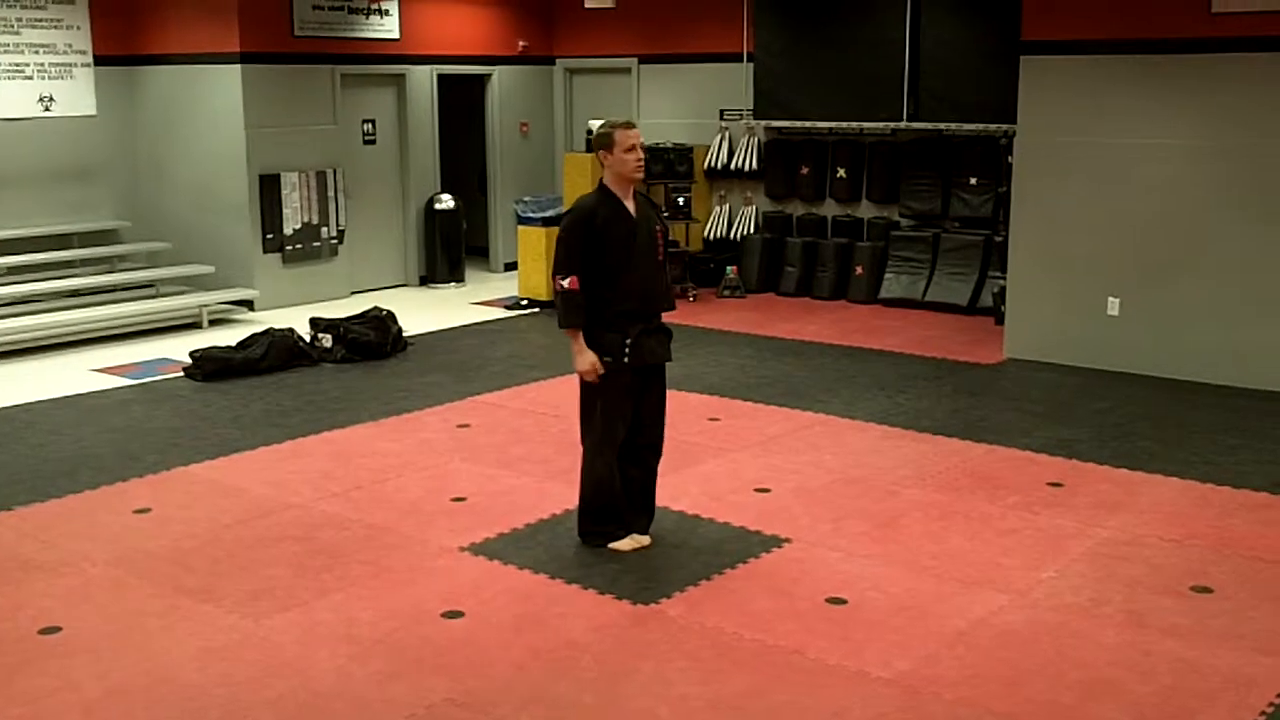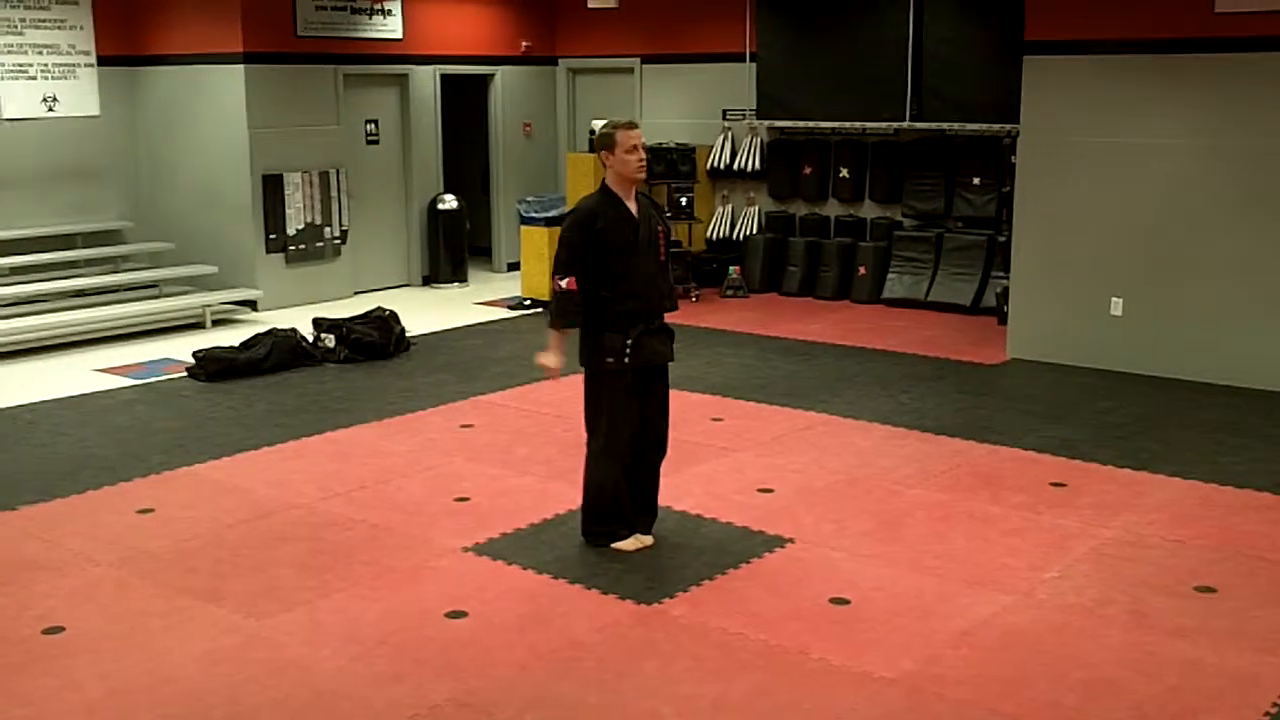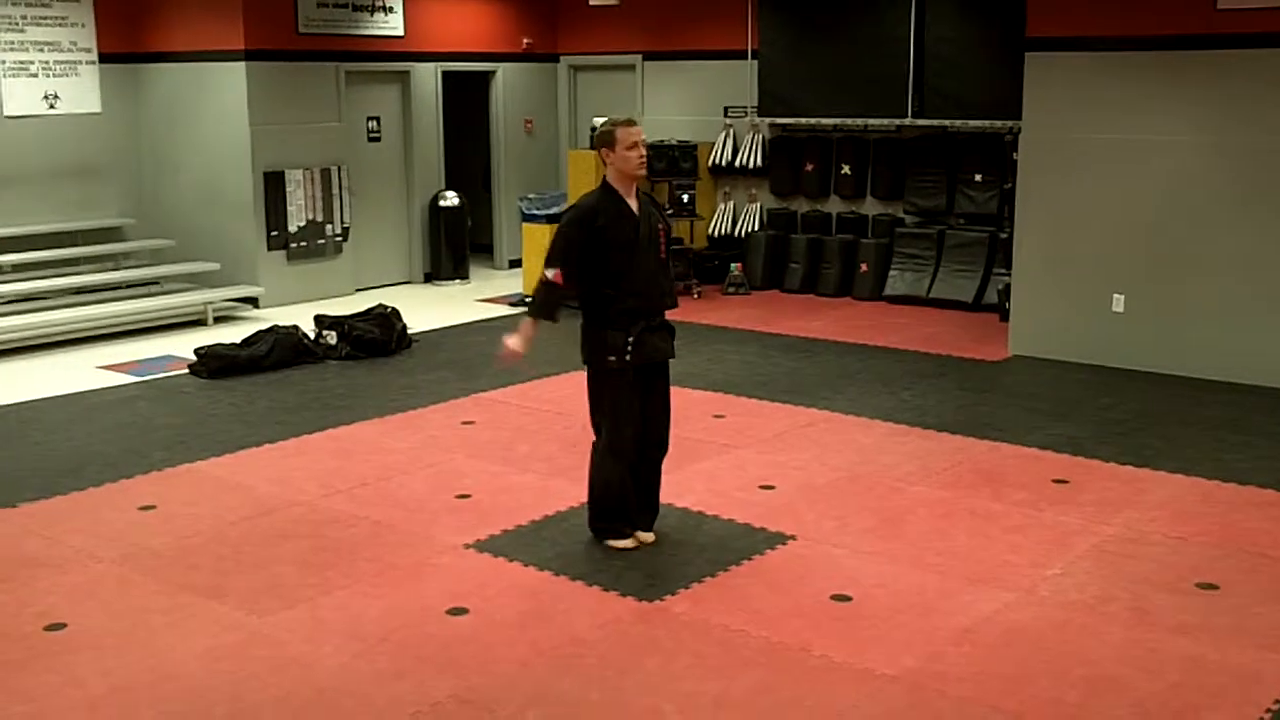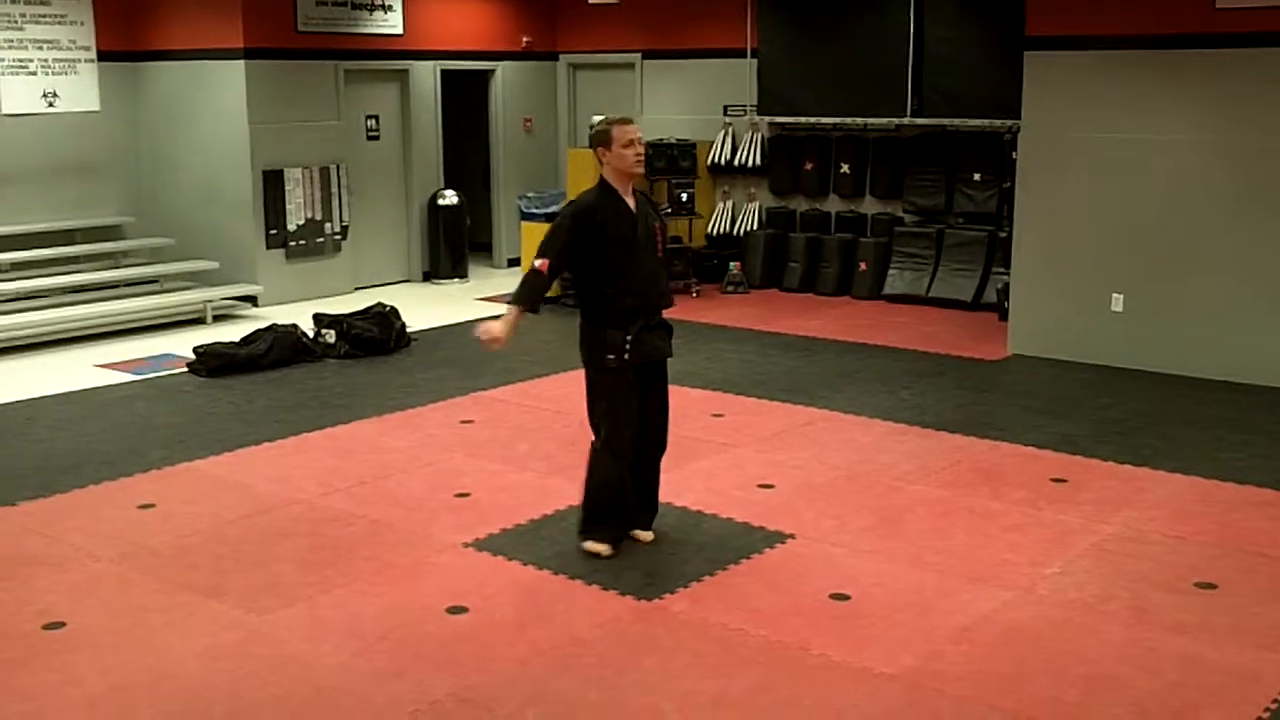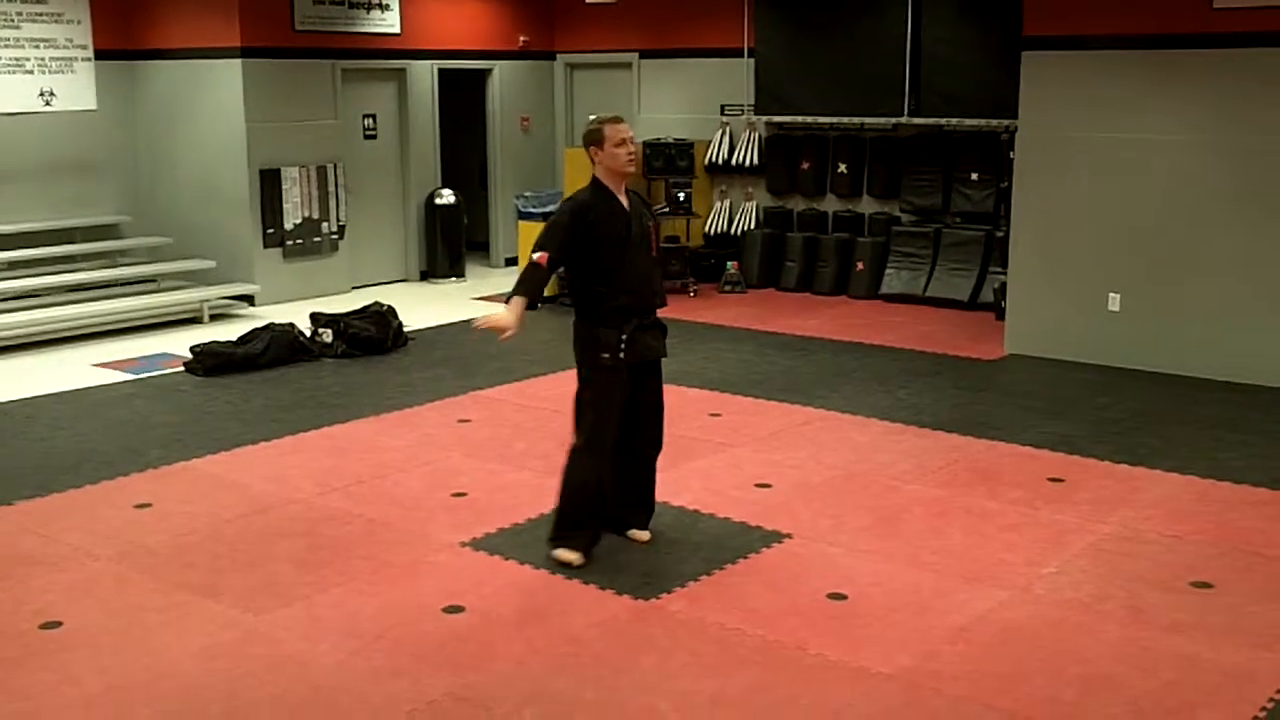
dt=0.1s
person 1, frame 1
left shoulder: (649, 211)
right shoulder: (586, 215)
right elbow: (569, 284)
right wrist: (579, 347)
left hip: (648, 339)
right hip: (608, 344)
left knee: (647, 437)
right knee: (605, 438)
left ankle: (635, 521)
right ankle: (603, 528)
person 1, frame 2
left shoulder: (653, 211)
right shoulder: (588, 216)
right elbow: (567, 285)
right wrist: (555, 347)
left hip: (651, 340)
right hip: (610, 345)
left knee: (651, 438)
right knee: (612, 439)
left ankle: (637, 522)
right ankle: (606, 528)
person 1, frame 3
left shoulder: (652, 210)
right shoulder: (589, 213)
right elbow: (557, 274)
left wrist: (660, 327)
right wrist: (525, 333)
left hip: (652, 337)
right hip: (610, 342)
left knee: (652, 435)
right knee: (617, 436)
left ankle: (638, 517)
right ankle: (613, 526)
person 1, frame 4
left shoulder: (649, 207)
right shoulder: (585, 210)
right elbow: (545, 266)
right wrist: (508, 320)
left hip: (650, 335)
right hip: (609, 339)
left knee: (650, 434)
right knee: (615, 436)
left ankle: (636, 517)
right ankle: (599, 528)
person 1, frame 5
left shoulder: (643, 207)
right shoulder: (581, 208)
right elbow: (544, 259)
left wrist: (650, 320)
right wrist: (514, 309)
left hip: (643, 334)
right hip: (601, 339)
left knee: (642, 435)
right knee: (597, 438)
left ankle: (629, 517)
right ankle: (573, 536)
